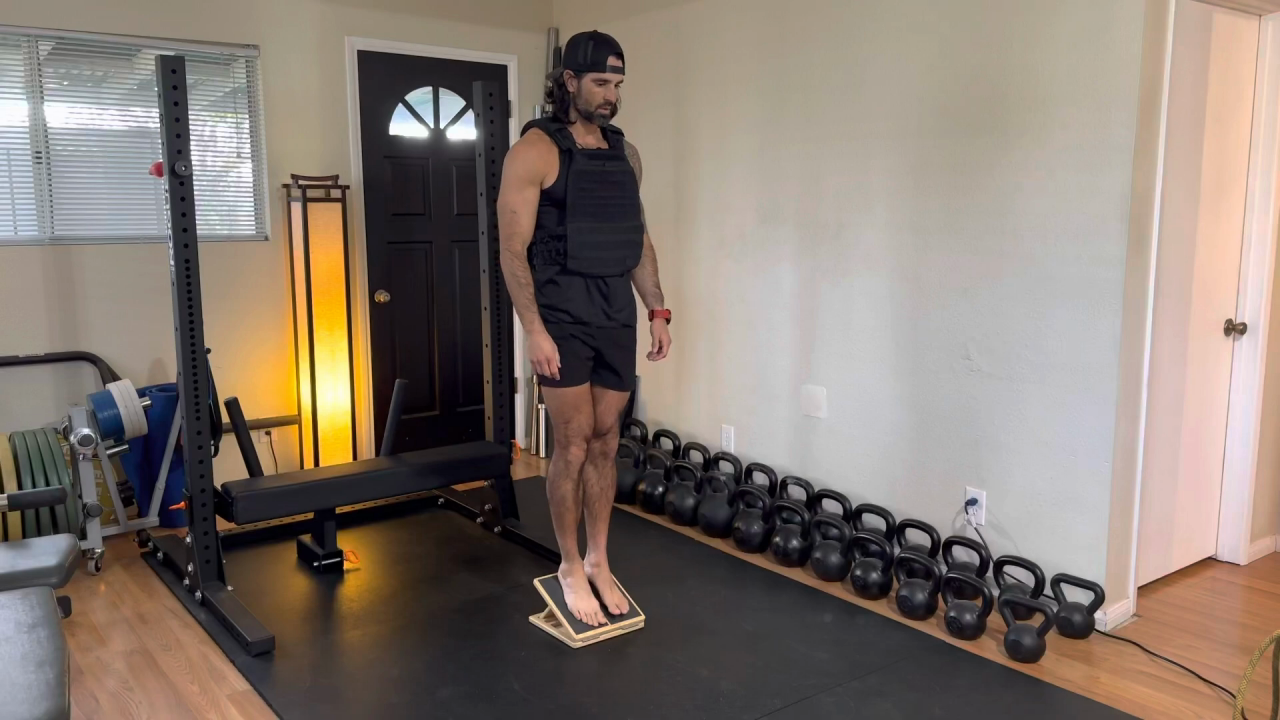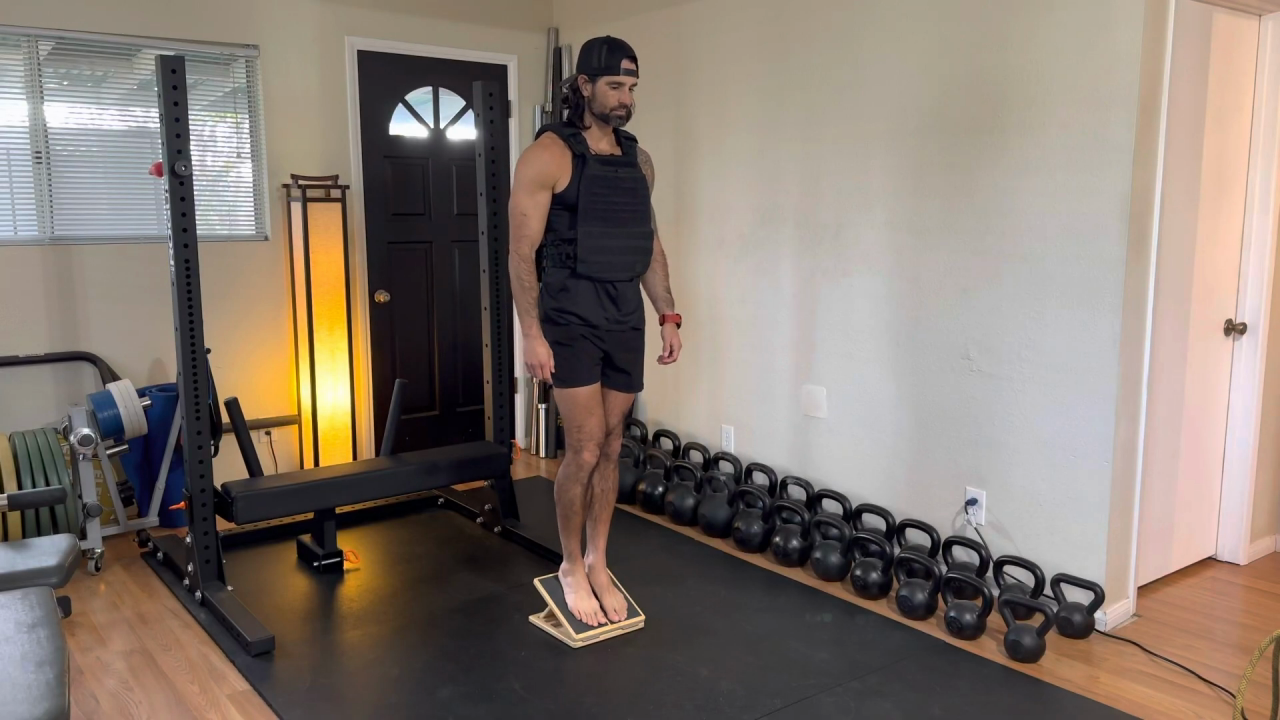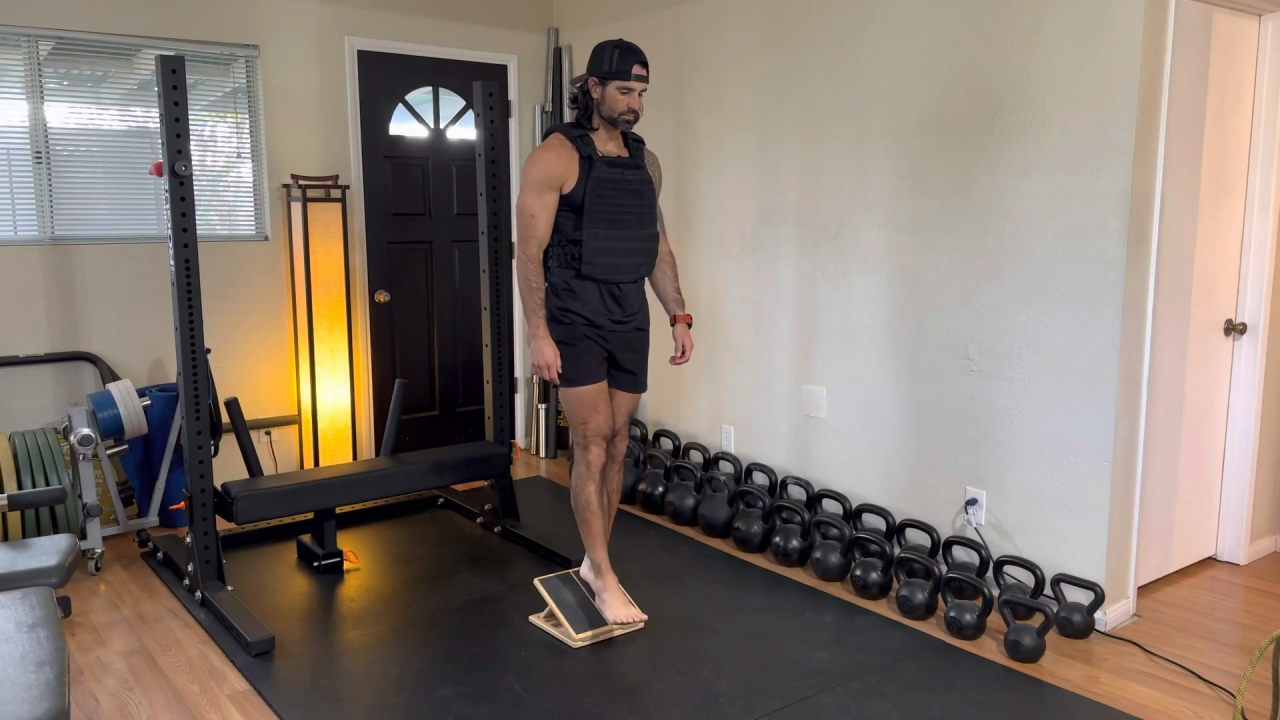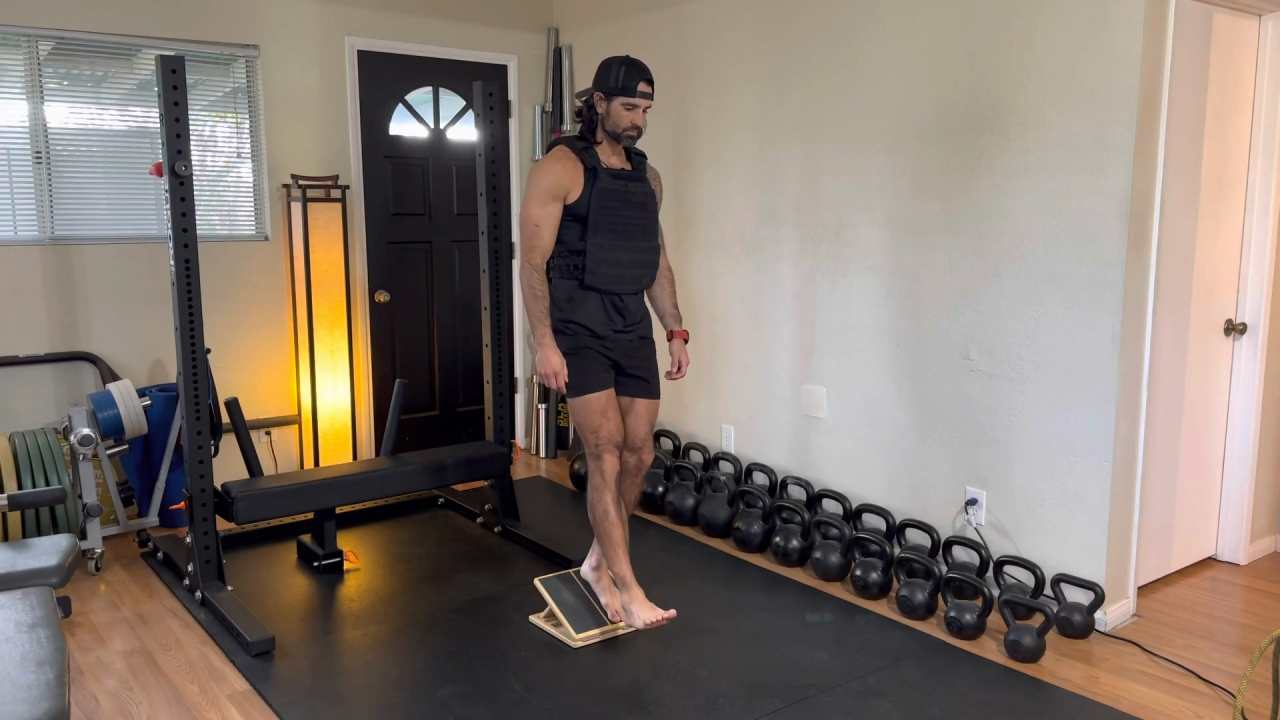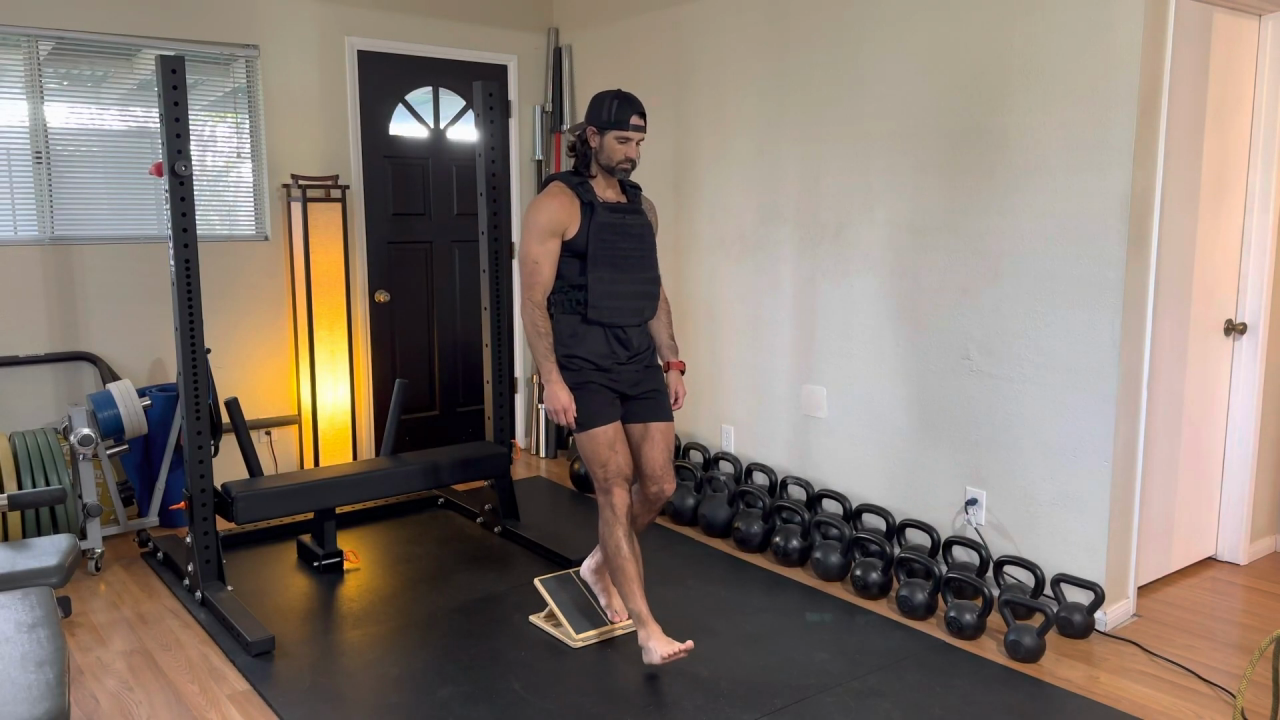
dt=1s
person 1, frame 1
left shoulder: (625, 153)
right shoulder: (536, 151)
right elbow: (513, 249)
left wrist: (657, 310)
right wrist: (534, 329)
left hip: (617, 318)
right hip: (564, 320)
left knee: (605, 444)
right knee: (572, 449)
left ankle: (599, 562)
right ankle: (570, 567)
person 1, frame 2
left shoulder: (638, 160)
right shoulder: (549, 155)
right elbow: (522, 252)
left wrist: (668, 315)
right wrist: (532, 333)
left hip: (625, 320)
right hip: (572, 321)
left knee: (610, 449)
right knee: (584, 451)
left ankle: (598, 564)
right ankle: (571, 567)
person 1, frame 3
left shoulder: (645, 161)
right shoulder: (556, 156)
left elbow: (657, 245)
right elbow: (530, 253)
left wrist: (679, 315)
right wrist: (539, 334)
left hip: (629, 320)
right hip: (575, 320)
left knee: (616, 448)
right knee: (592, 449)
left ankle: (592, 564)
right ankle: (606, 580)
person 1, frame 4
left shoulder: (647, 176)
right shoulder: (561, 168)
right elbow: (533, 263)
left wrist: (676, 331)
right wrist: (544, 342)
left hip: (633, 331)
right hip: (580, 332)
left knee: (638, 457)
right knee: (606, 458)
left ankle: (600, 563)
right ankle: (629, 592)
person 1, frame 5
left shoulder: (642, 207)
right shoulder: (556, 204)
right elbow: (534, 300)
left wrist: (671, 362)
right wrist: (551, 379)
left hip: (638, 362)
right hip: (584, 367)
left knee: (658, 484)
right knee: (617, 490)
left ankle: (600, 565)
right ankle: (647, 629)
